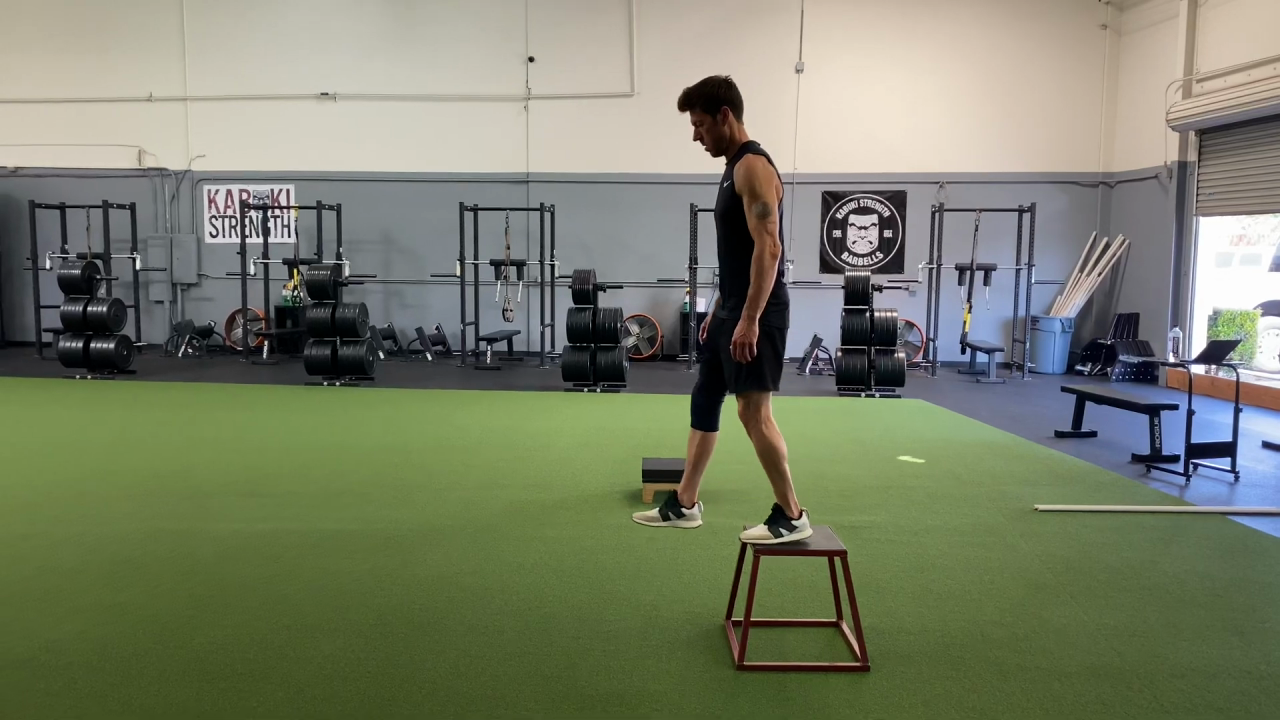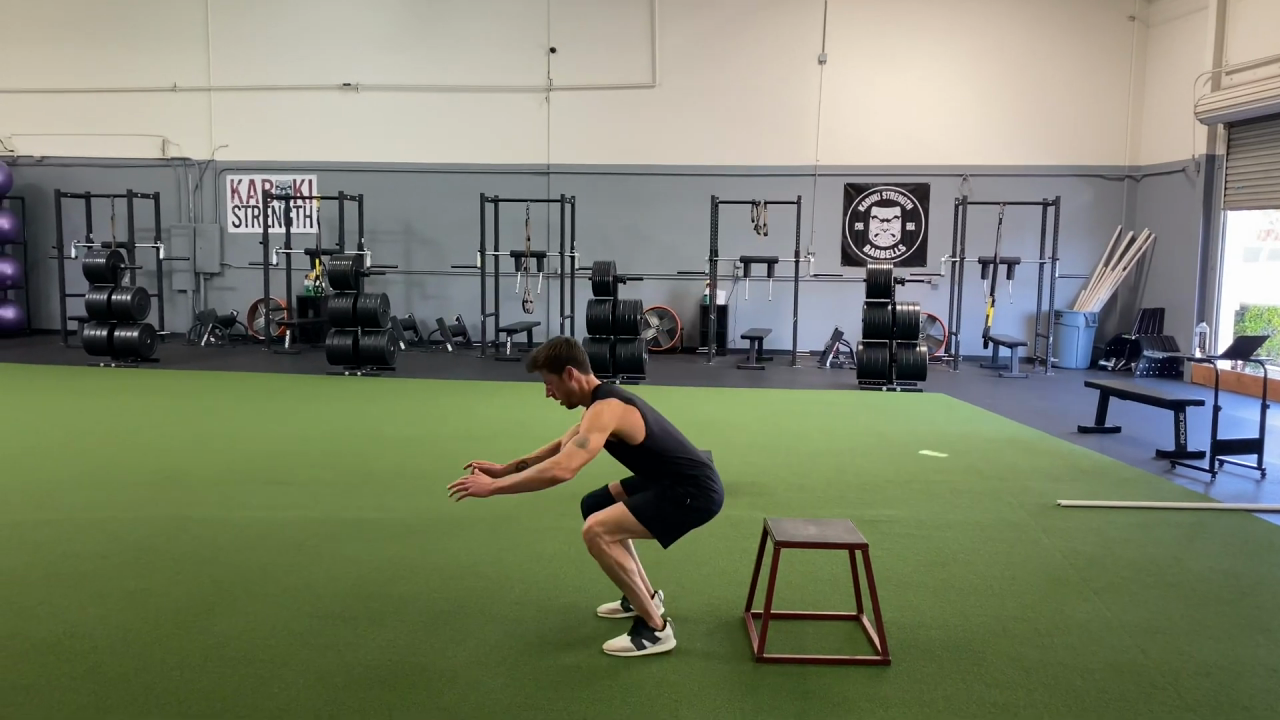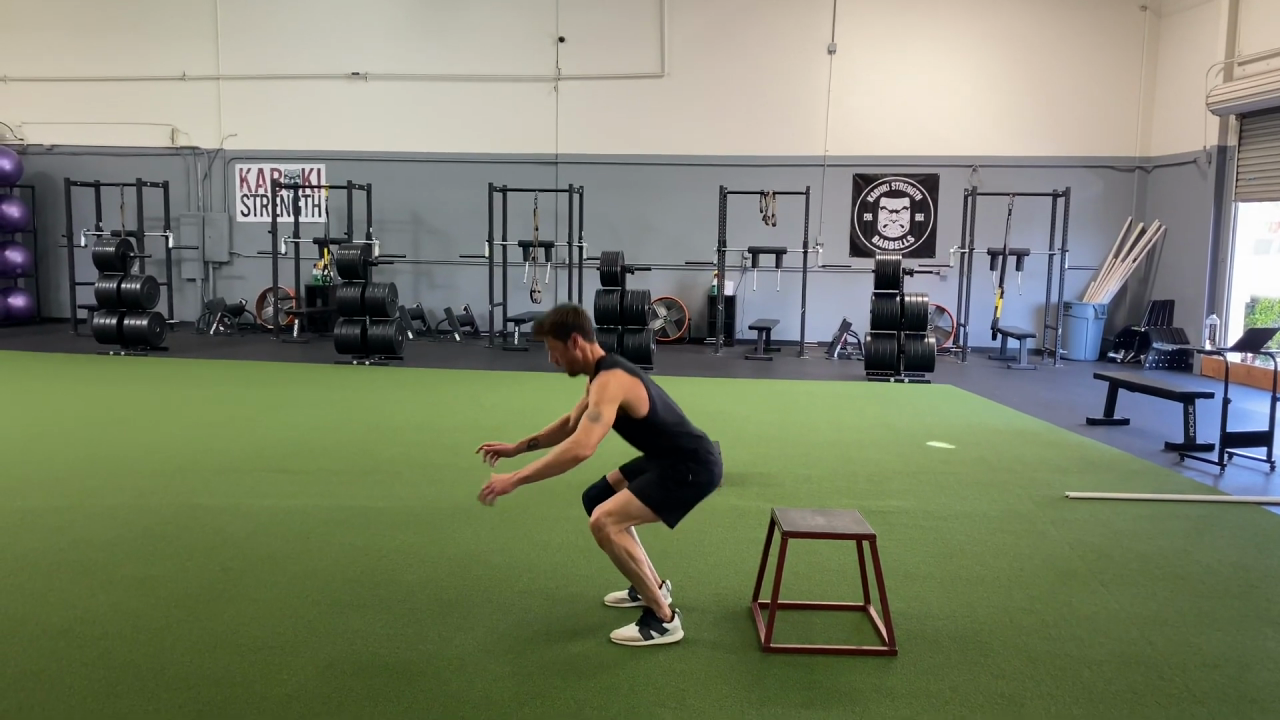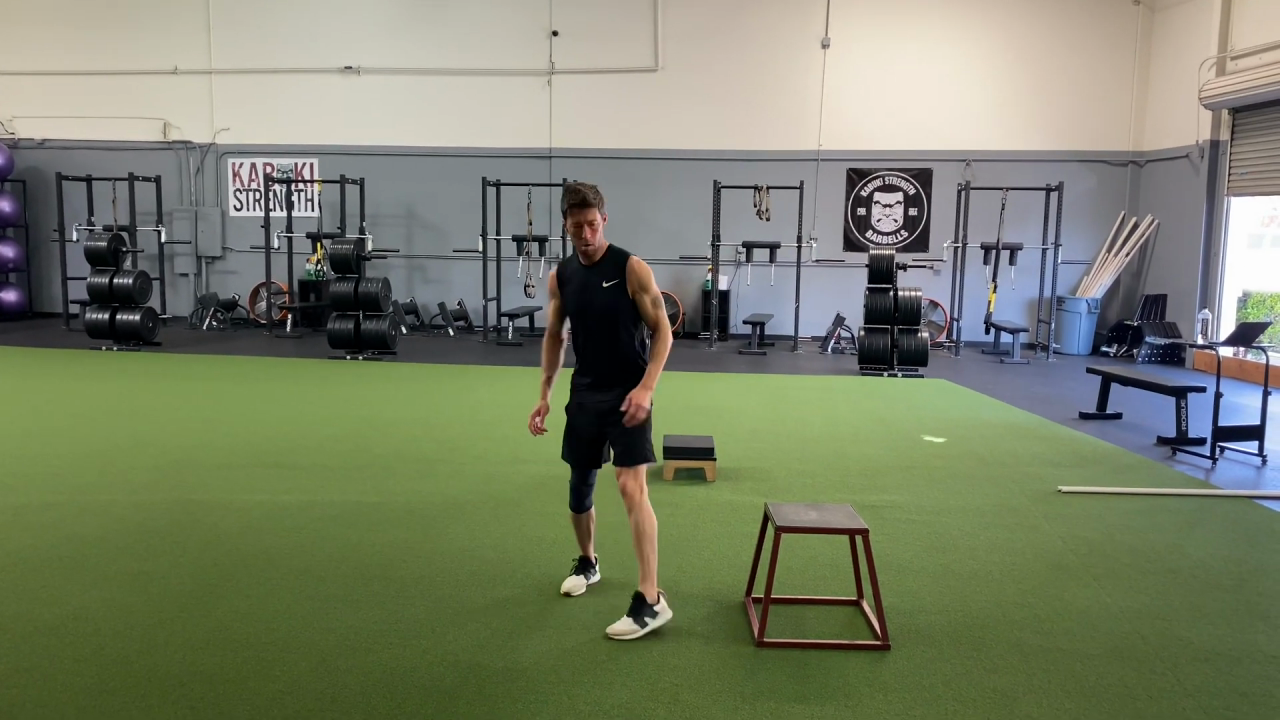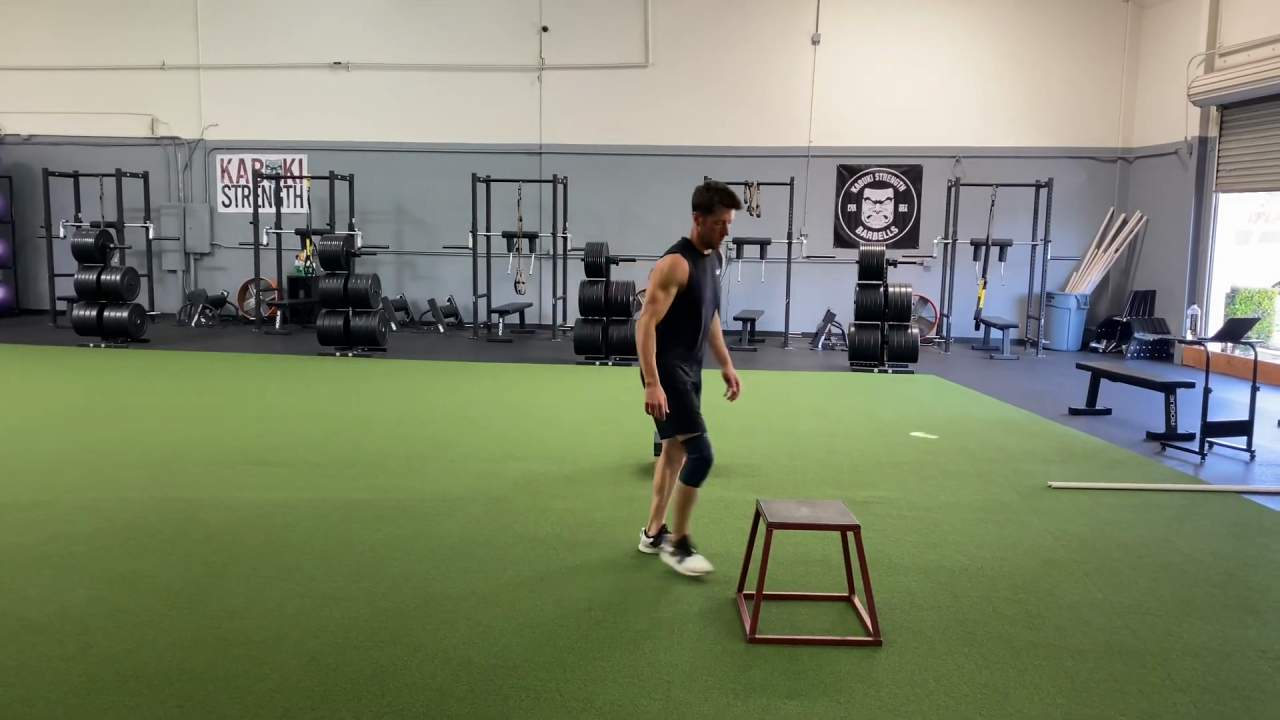
dt=1s
person 1, frame 1
left shoulder: (753, 166)
right shoulder: (734, 168)
left elbow: (769, 249)
left wrist: (749, 320)
right wrist: (719, 312)
left hip: (756, 313)
right hip: (731, 311)
left knee: (754, 413)
right knee: (704, 401)
left ankle: (791, 516)
right ankle: (683, 504)
person 1, frame 2
left shoulder: (604, 410)
right shoulder: (605, 400)
left elbow: (560, 470)
right elbow: (562, 447)
left wrist: (493, 487)
right wrist: (503, 469)
left hip: (695, 492)
right hip: (675, 481)
left knee: (596, 531)
right knee: (594, 507)
left ankle: (656, 630)
right ankle: (644, 596)
person 1, frame 3
left shoulder: (609, 381)
right shoulder: (605, 372)
left elbow: (580, 448)
right elbow: (570, 424)
left wrist: (515, 479)
right wrist: (517, 447)
left hip: (693, 467)
right hip: (668, 458)
left knee: (605, 522)
right knee: (596, 500)
left ankle: (664, 619)
right ankle: (652, 585)
person 1, frame 4
left shoulder: (631, 268)
right shoulder: (561, 275)
left elbow: (661, 331)
right elbow: (553, 339)
left wrist: (645, 387)
right wrist: (543, 396)
left hip: (629, 397)
right hip: (586, 397)
left knee: (632, 489)
right knee: (580, 487)
left ankle: (650, 601)
right ankle: (587, 561)
person 1, frame 5
left shoulder: (715, 258)
right shoulder: (675, 263)
right elbow: (646, 324)
left wrist: (726, 365)
right wrist: (652, 383)
left hip: (689, 369)
right hip: (668, 369)
left knee: (675, 448)
right knee: (700, 453)
left ankle: (655, 532)
right ankle: (679, 543)
